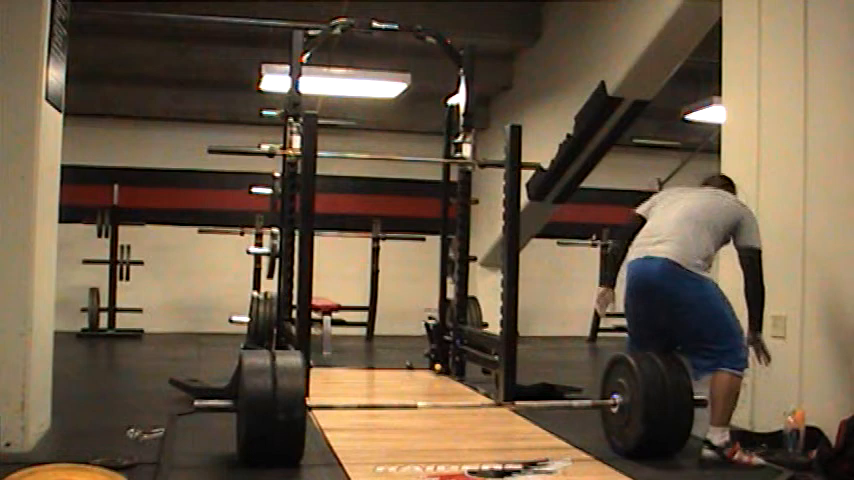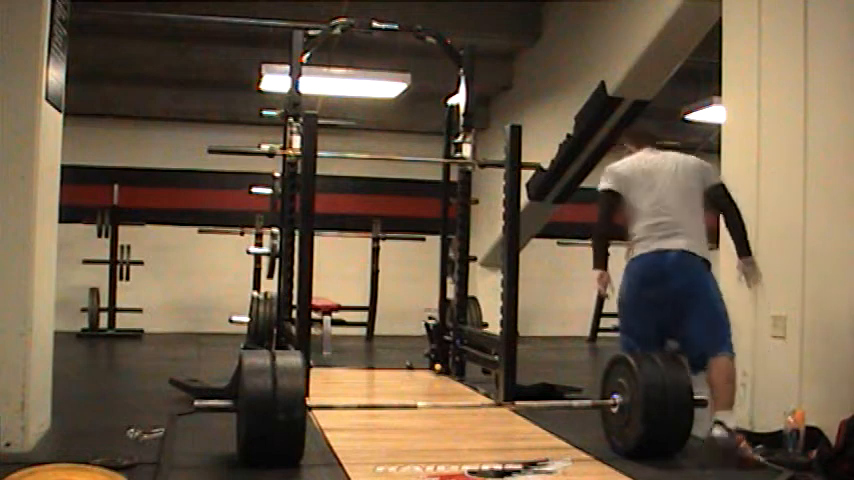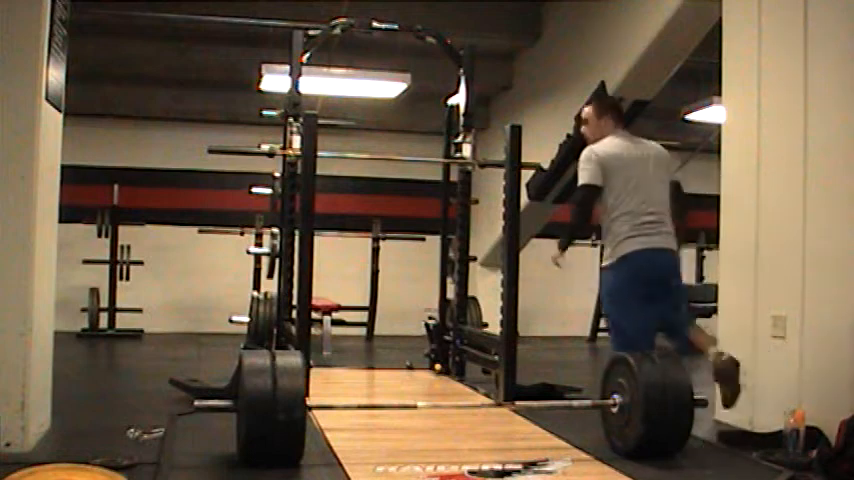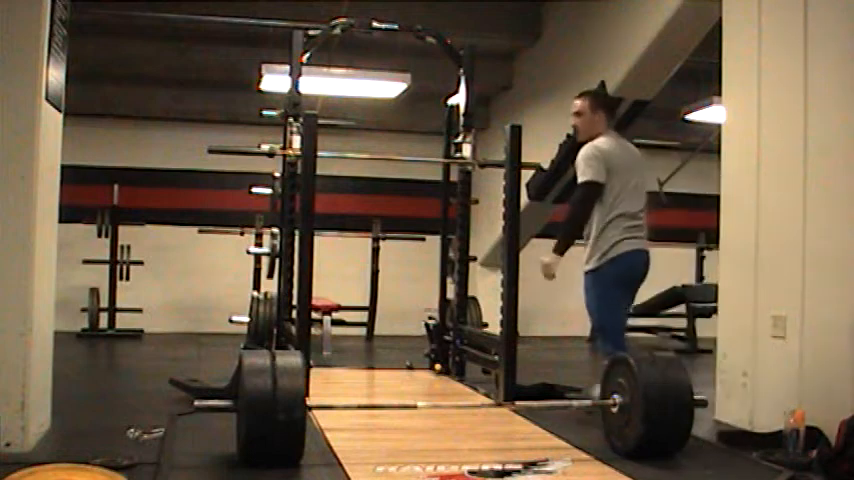
dt=0.3s
person 1, frame 1
left shoulder: (667, 195)
right shoulder: (739, 210)
left elbow: (625, 237)
right elbow: (753, 272)
left wrist: (607, 283)
right wrist: (754, 331)
left hip: (639, 269)
right hip: (681, 272)
left knee: (646, 354)
right knee: (728, 353)
right ankle: (717, 441)
person 1, frame 2
left shoulder: (619, 169)
right shoulder: (695, 164)
left elbow: (603, 217)
right elbow: (729, 209)
left wrist: (600, 266)
right wrist: (745, 257)
left hip: (644, 261)
right hip: (690, 260)
left knee: (637, 348)
right knee: (715, 344)
right ankle: (724, 424)
person 1, frame 3
left shoulder: (595, 154)
right shoulder: (657, 152)
left elbow: (583, 204)
right elbow: (673, 200)
left wrist: (563, 244)
right wrist: (673, 241)
left hip: (625, 257)
right hip: (664, 253)
left knee: (629, 343)
right knee: (677, 322)
right ankle: (718, 359)
person 1, frame 4
left shoulder: (593, 151)
right shoulder: (632, 153)
left elbow: (582, 206)
left wrist: (557, 252)
left hip: (610, 255)
right hip: (636, 252)
left knee: (609, 336)
right knee: (610, 331)
